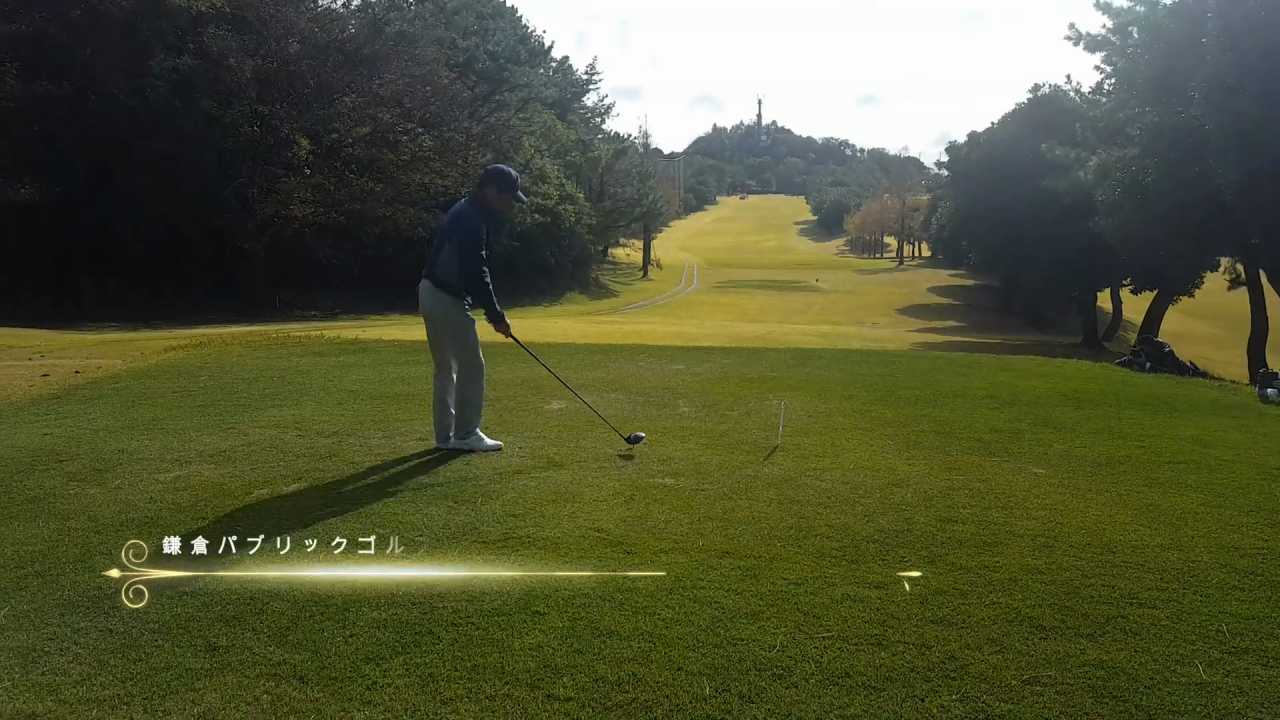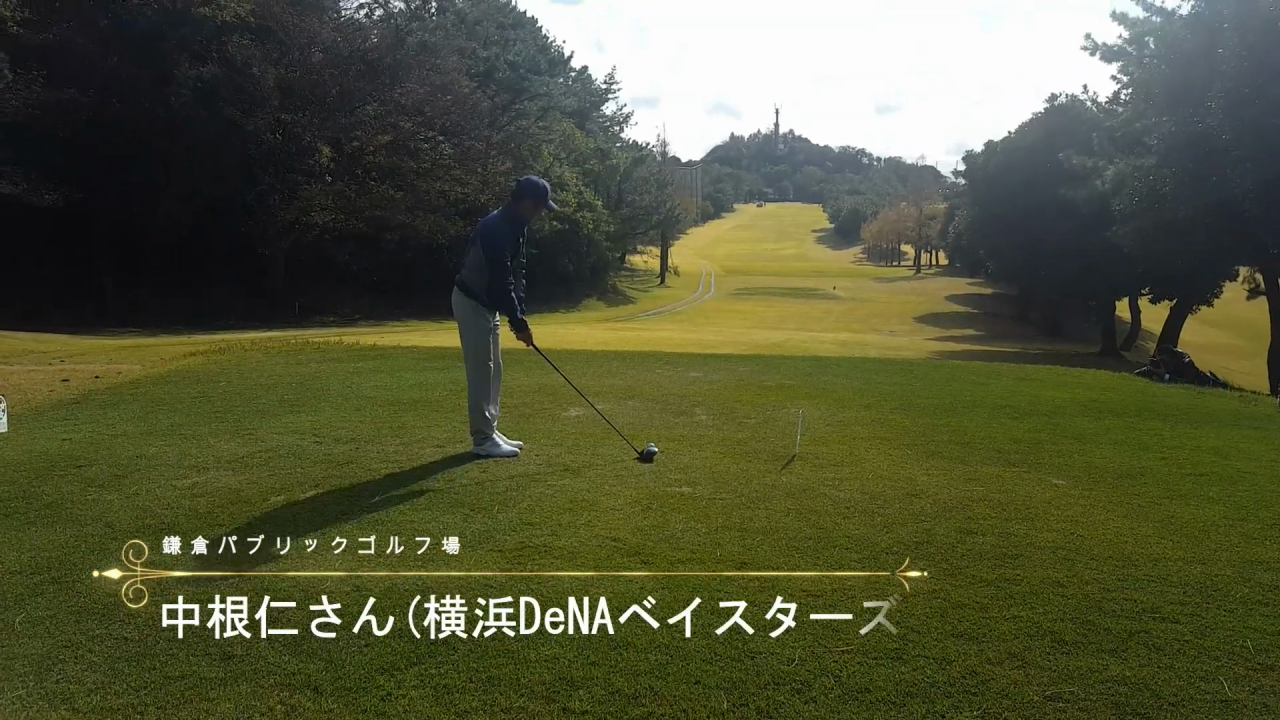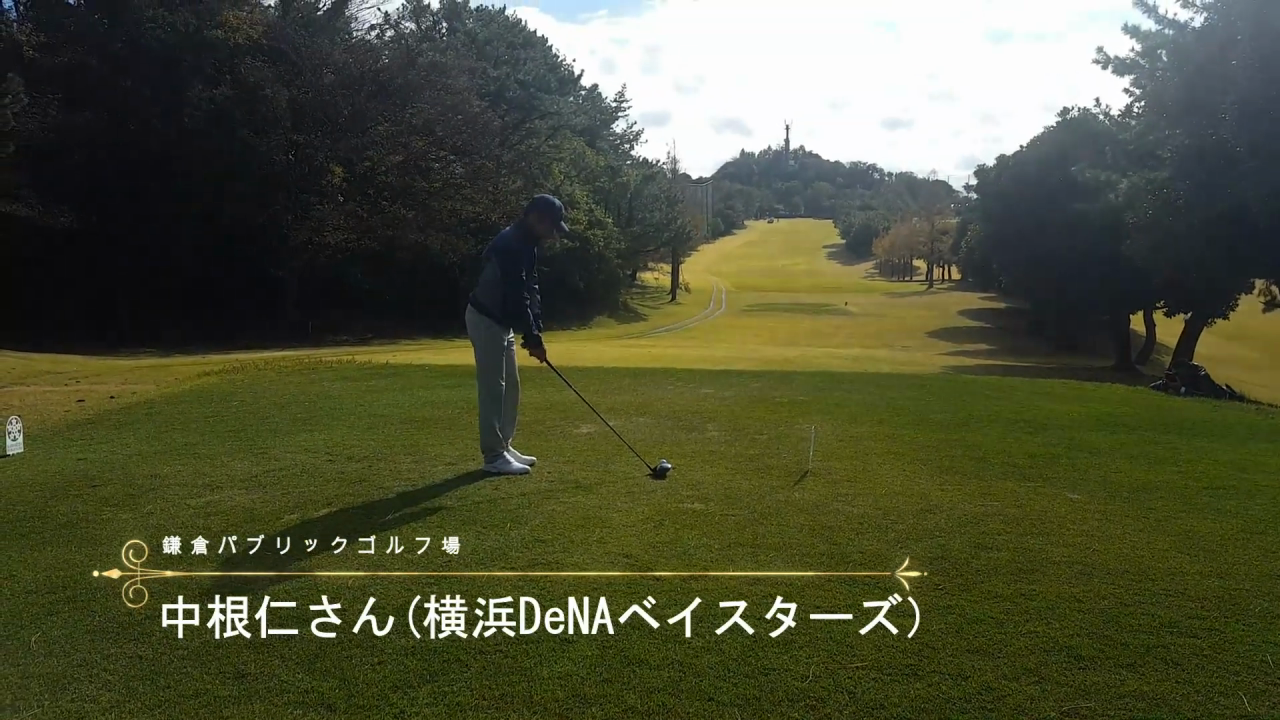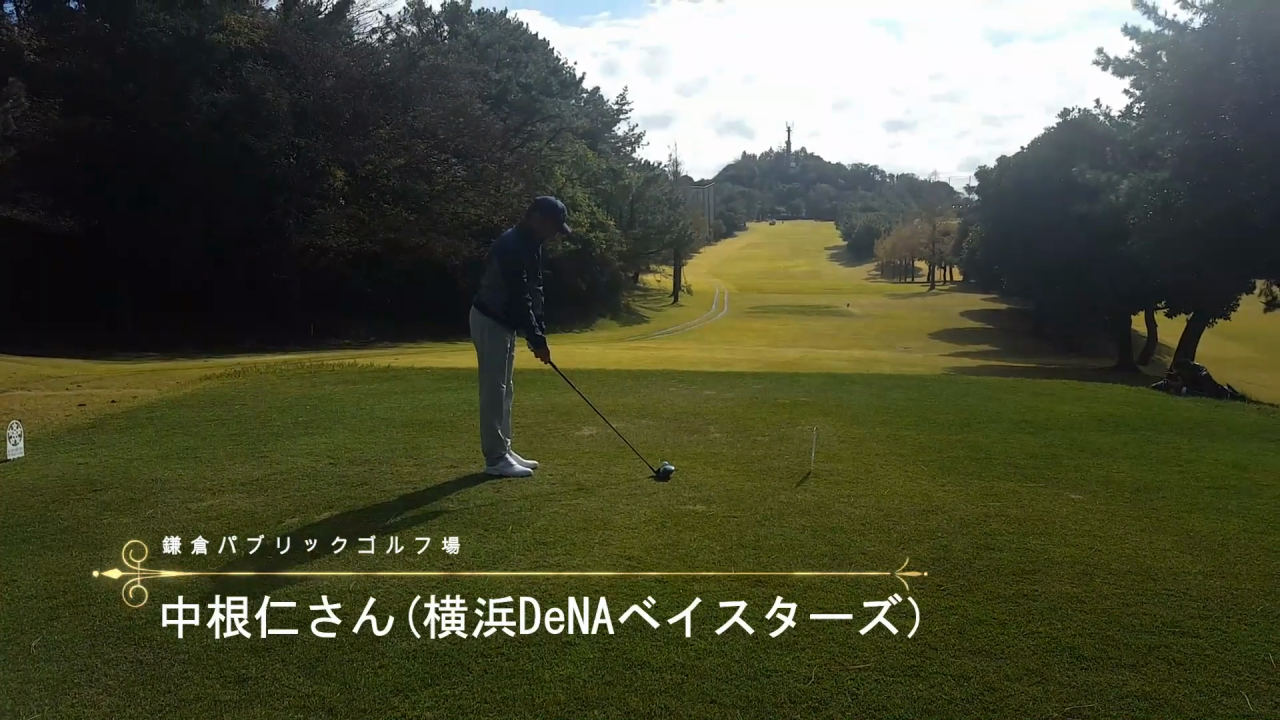
dt=1s
person 1, frame 1
left shoulder: (469, 213)
right shoulder: (470, 221)
right elbow: (476, 274)
left wrist: (491, 311)
right wrist: (496, 316)
left hip: (435, 292)
right hip: (447, 297)
left knee: (446, 367)
right knee: (471, 366)
left ankle: (446, 434)
right ankle: (465, 434)
person 1, frame 2
left shoulder: (516, 227)
right shoulder: (495, 229)
left elbow: (516, 274)
right elbow: (501, 280)
left wrist: (520, 315)
right wrist: (518, 322)
left hip: (487, 303)
right hip: (472, 302)
left knee: (492, 370)
right knee: (481, 369)
left ankle: (489, 431)
right ankle: (482, 438)
person 1, frame 3
left shoulder: (527, 243)
right shoulder: (510, 244)
left elbow: (530, 289)
right elbow: (517, 296)
left wrist: (535, 331)
right wrist: (533, 337)
left hip: (501, 321)
right hip: (486, 319)
left knee: (509, 386)
right knee: (493, 387)
left ankle: (504, 447)
right ankle: (494, 456)
person 1, frame 4
left shoulder: (531, 245)
right shoulder: (511, 245)
left elbow: (534, 291)
right elbow: (518, 297)
left wrist: (539, 332)
right wrist: (536, 338)
left hip: (503, 322)
right hip: (490, 321)
left knee: (503, 389)
right knee: (494, 389)
left ankle: (504, 451)
right ankle: (496, 459)
